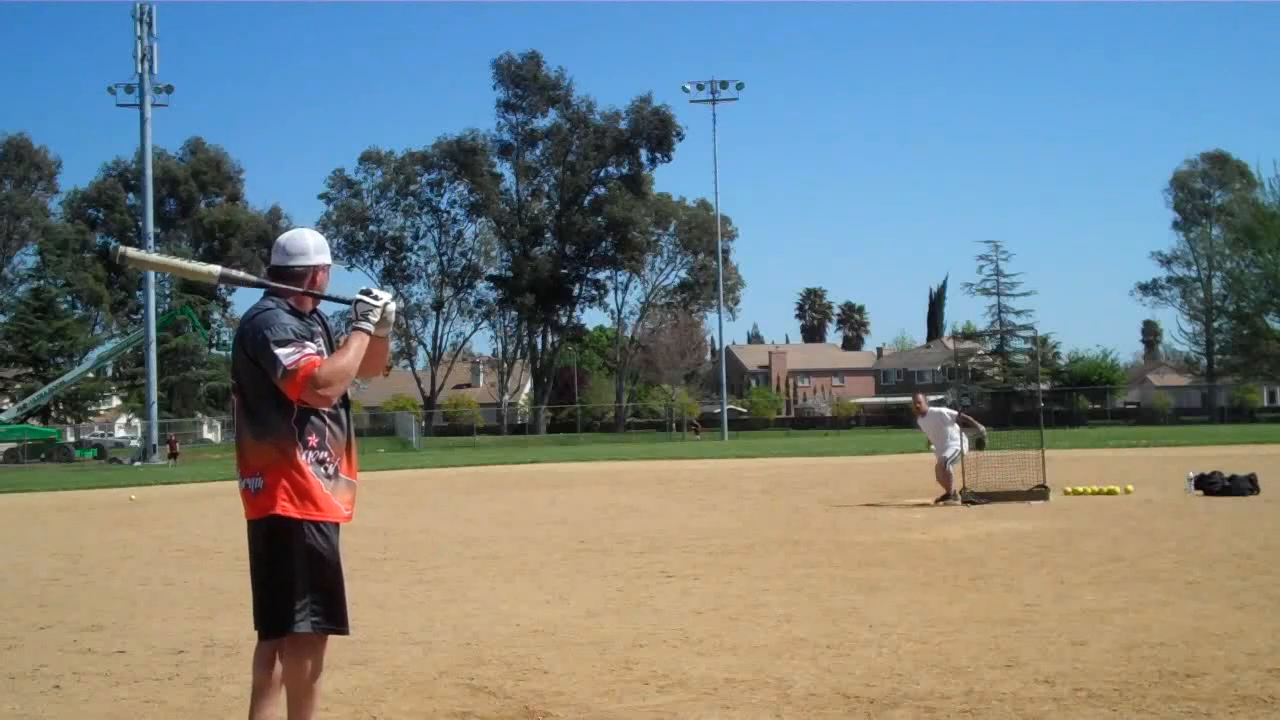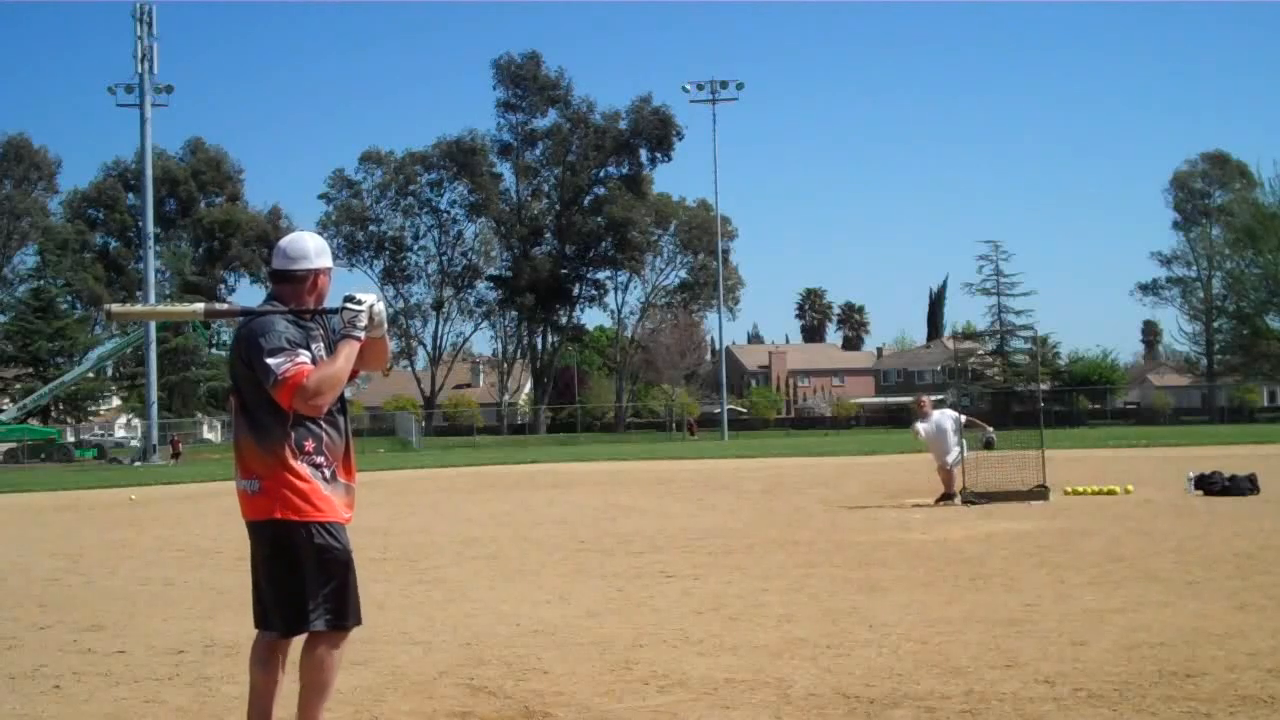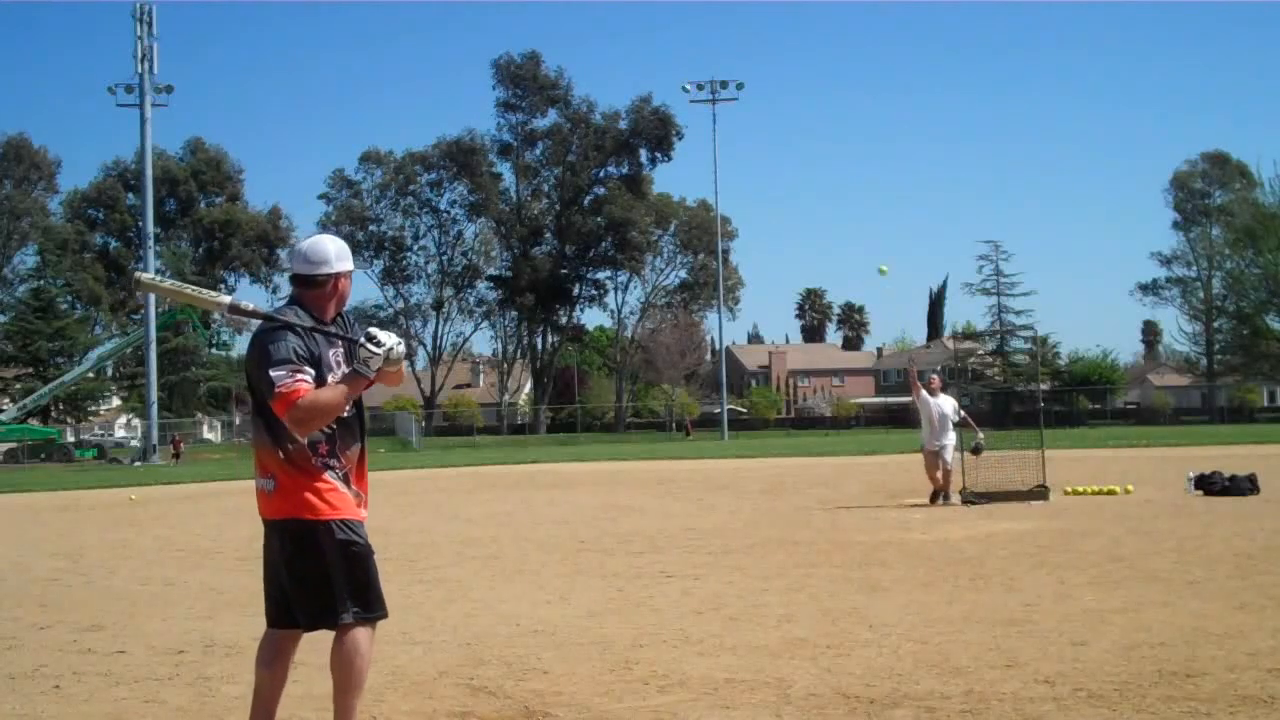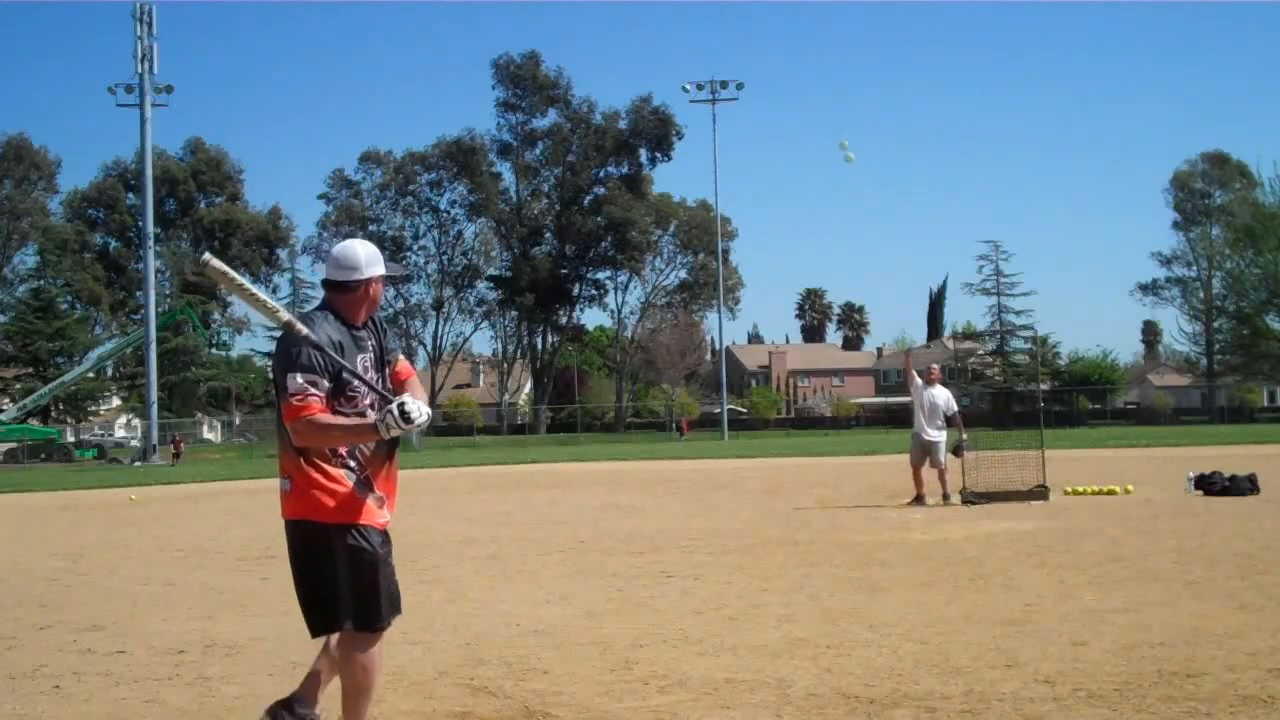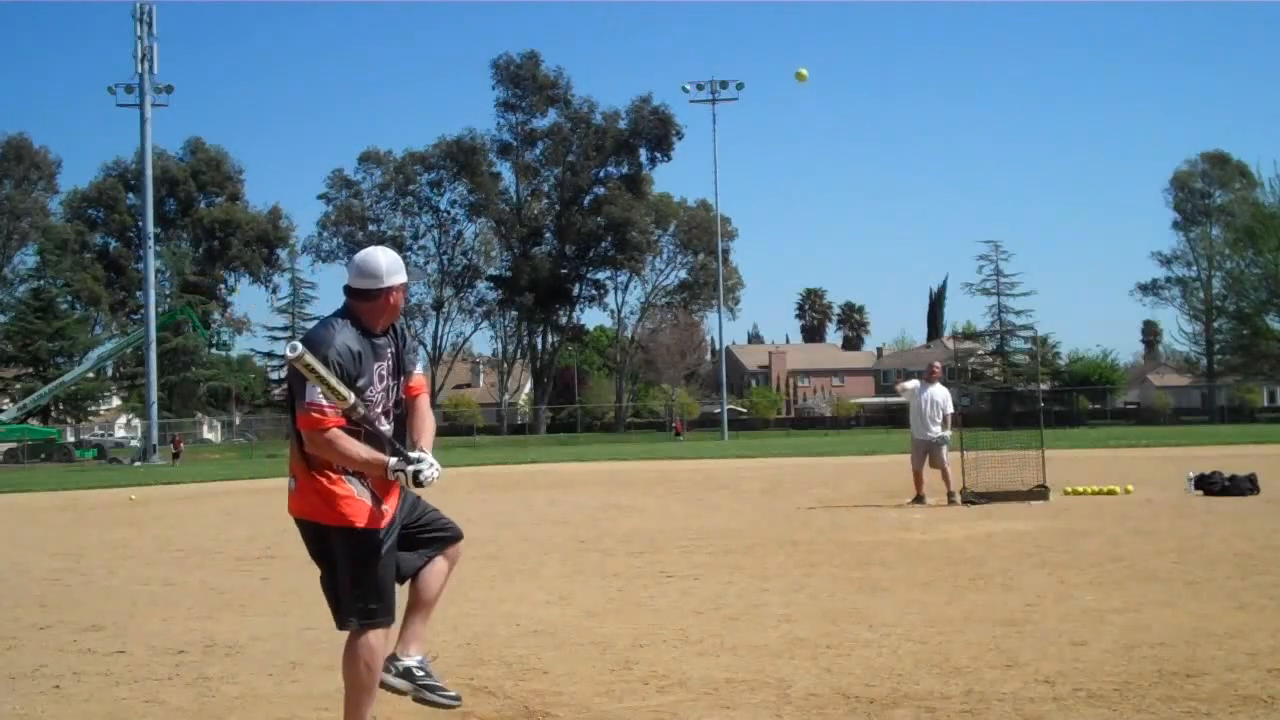
dt=1s
person 1, frame 1
left shoulder: (311, 321)
right shoulder: (269, 322)
left elbow: (369, 366)
right elbow: (322, 386)
left wrist: (379, 327)
right wrist: (362, 325)
left hip: (303, 495)
right hip: (291, 496)
left knee: (282, 624)
right knee: (308, 626)
person 1, frame 2
left shoulder: (318, 324)
right shoulder: (266, 330)
left elbow: (375, 362)
right elbow: (313, 397)
left wrist: (374, 327)
right wrist: (351, 333)
left hip: (285, 501)
right hip: (294, 499)
left knee: (279, 624)
right knee: (332, 621)
person 1, frame 3
left shoulder: (341, 326)
right shoulder: (281, 335)
left elbow: (393, 380)
right elbow: (302, 416)
left wrist: (391, 357)
right wrist: (361, 373)
left hip: (296, 501)
right hip: (310, 499)
left knee: (287, 622)
right knee: (358, 615)
person 1, frame 4
left shoulder: (375, 329)
right shoulder: (311, 338)
left elbow: (408, 380)
right elbow: (303, 427)
left wrist: (413, 405)
right wrist: (380, 425)
left hip: (364, 499)
right hip: (328, 503)
left knee: (372, 612)
right knee: (366, 623)
person 1, frame 5
left shoulder: (396, 335)
right shoulder: (330, 345)
left elbow: (417, 397)
right elbow: (320, 438)
left wrist: (421, 454)
right wrist: (392, 467)
left hip: (380, 492)
right hip: (335, 500)
left knee: (446, 540)
right knee: (371, 621)
left ankle: (407, 659)
